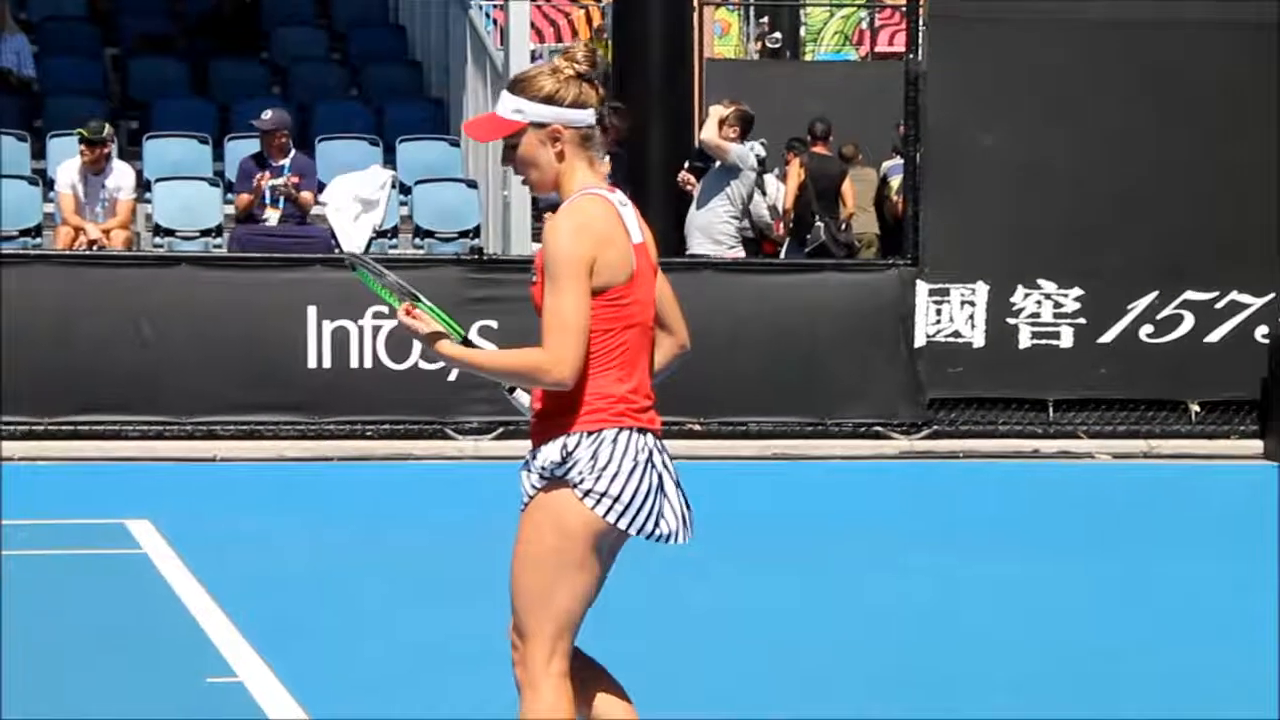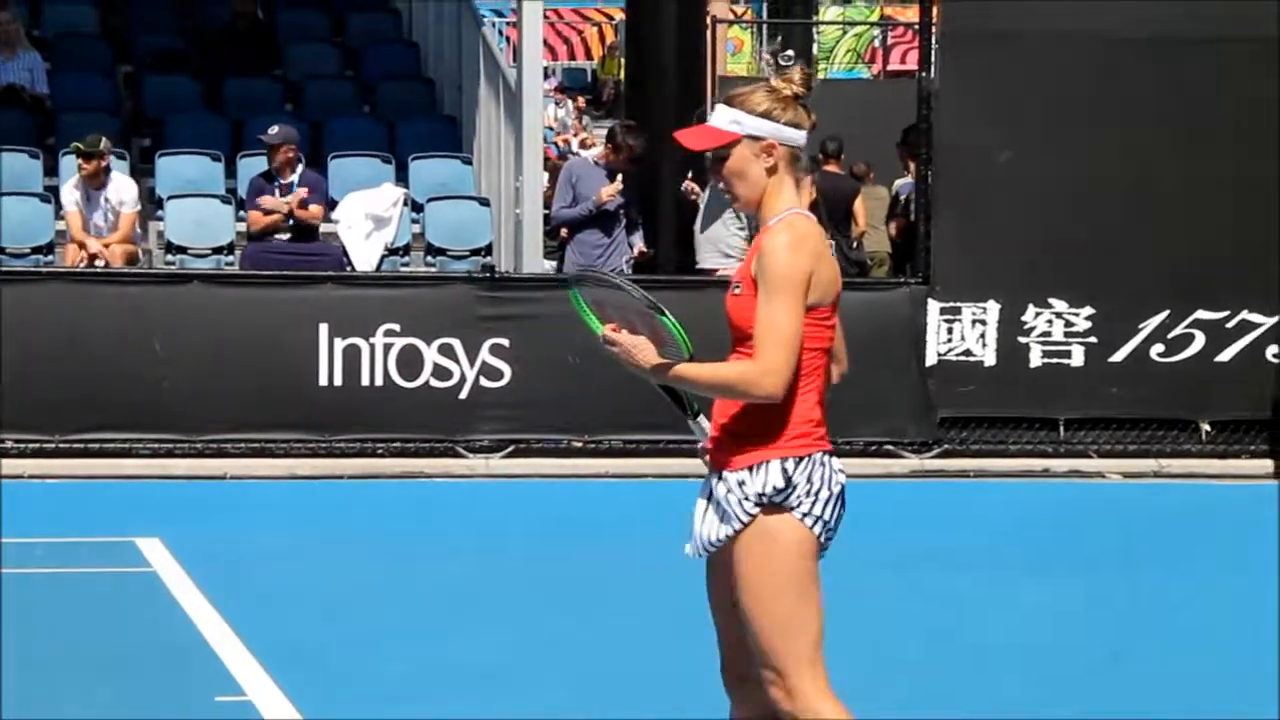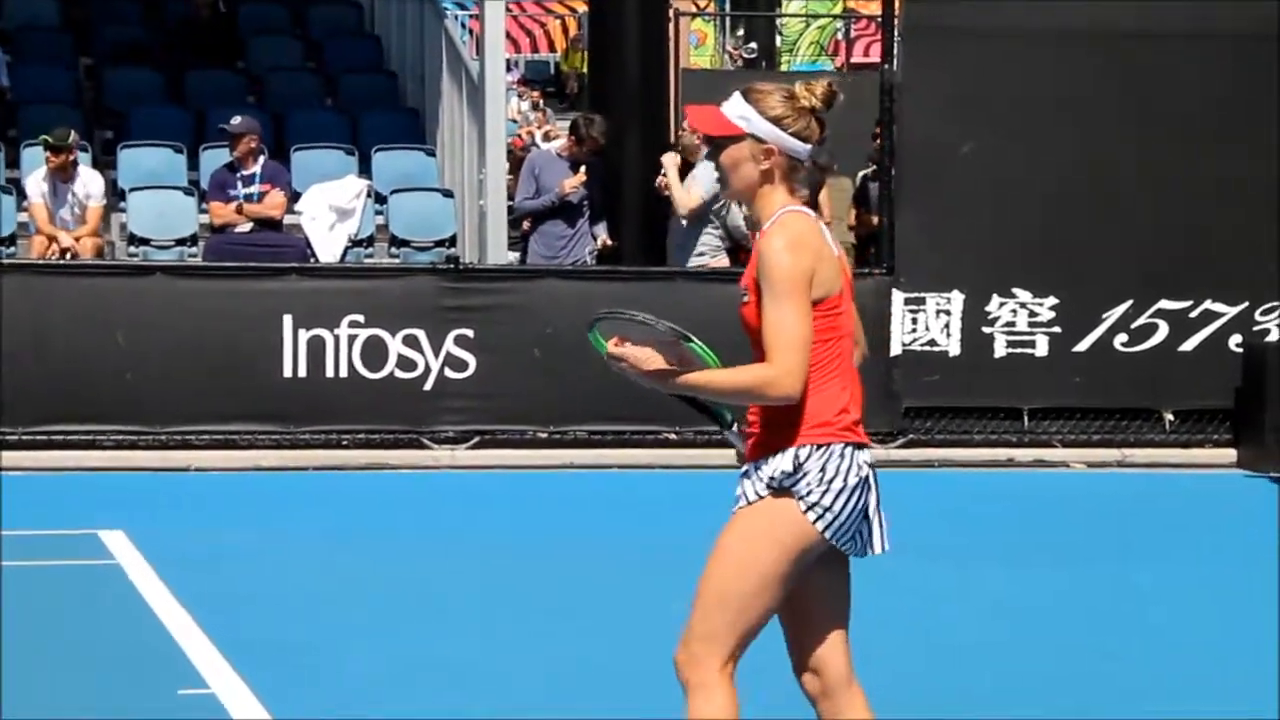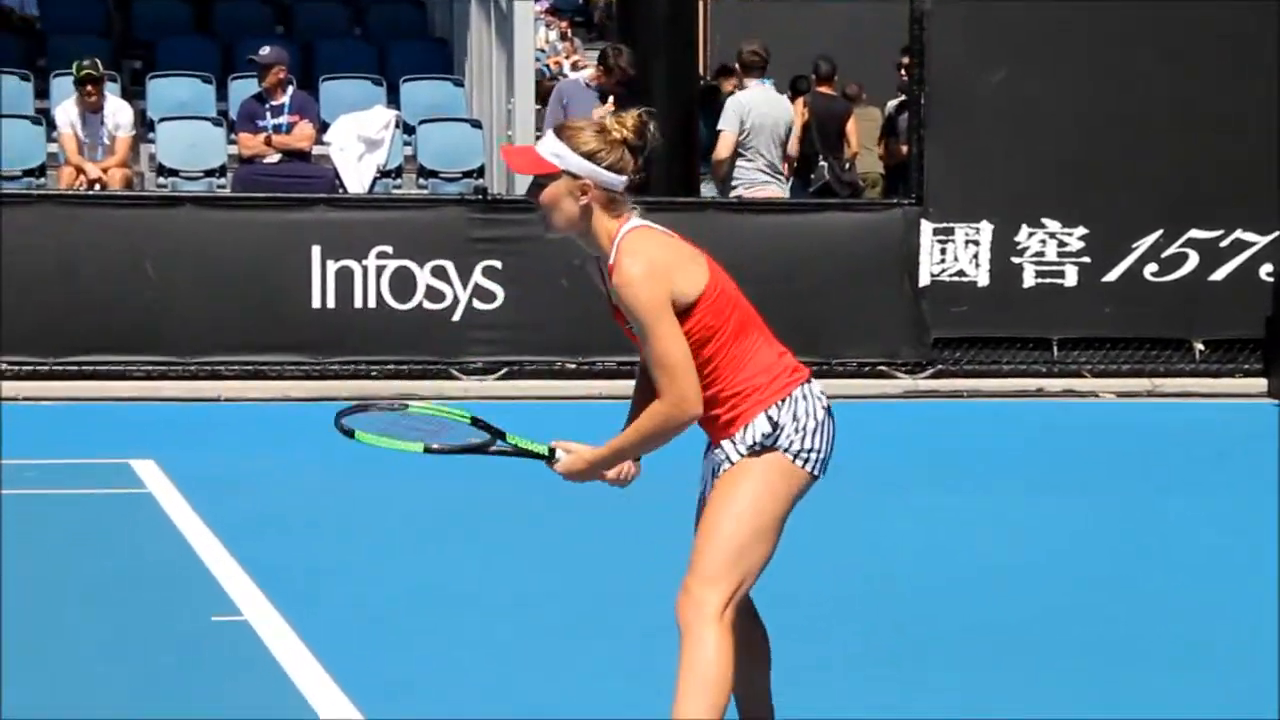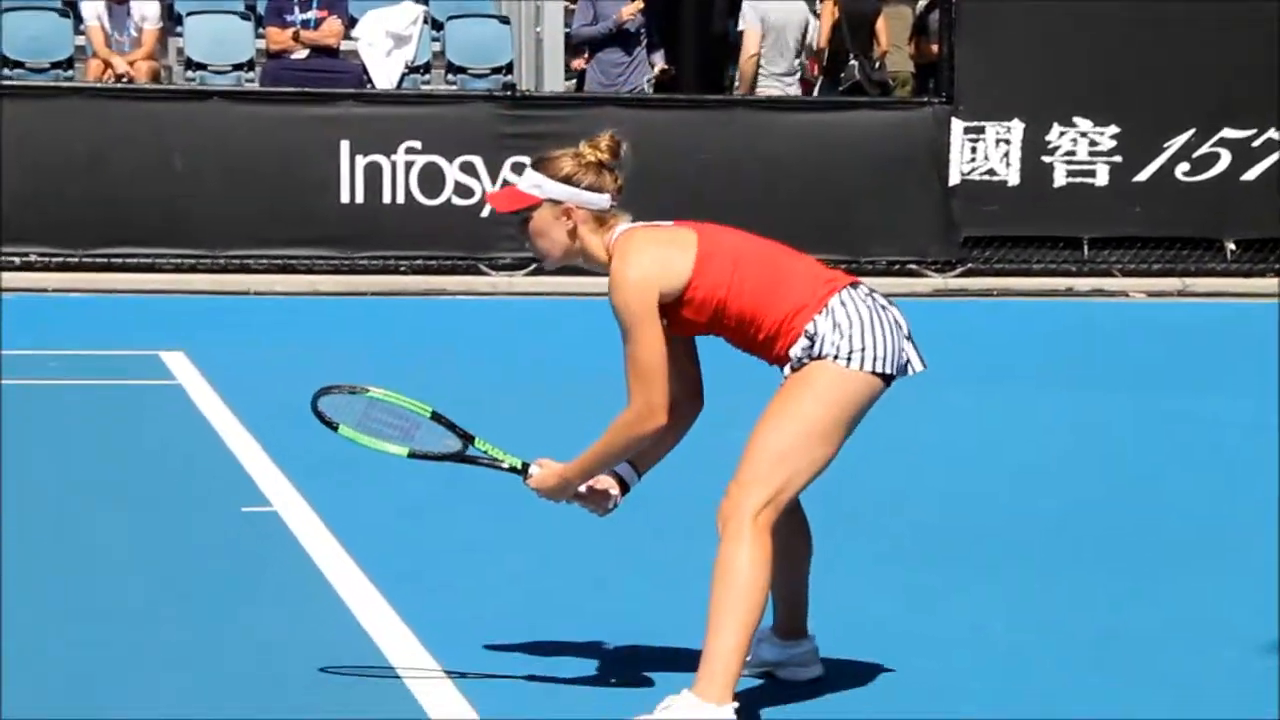
dt=1s
person 1, frame 1
left shoulder: (572, 225)
right shoulder: (622, 214)
left elbow: (559, 366)
right elbow: (674, 337)
left wrist: (452, 350)
left hip: (583, 455)
right hip: (621, 448)
left knee: (537, 663)
right knee: (551, 654)
person 1, frame 2
left shoulder: (787, 240)
right shoulder: (790, 238)
left elbow: (768, 377)
right elbow: (834, 364)
left wrist: (658, 366)
left hip: (774, 481)
right hip: (751, 479)
person 1, frame 3
left shoulder: (784, 241)
right shoulder: (805, 233)
left elbow: (783, 378)
right elbow: (851, 351)
left wrist: (670, 376)
left hip: (802, 469)
right hip: (818, 467)
left knee: (701, 661)
person 1, frame 4
left shoulder: (634, 268)
right shoulder: (630, 248)
left elbow: (680, 404)
right elbow: (661, 374)
left wrist: (596, 458)
right wrist: (627, 451)
left hip: (775, 425)
right hip: (767, 423)
left knee: (702, 605)
right knee: (725, 593)
person 1, frame 5
left shoulder: (631, 269)
right shoulder: (651, 255)
left elbow: (651, 414)
right elbow: (683, 403)
left wrist: (568, 476)
right wrist: (620, 475)
left hip: (842, 334)
right hip: (857, 322)
left knee: (743, 511)
right knee: (771, 488)
right ankle: (791, 642)
